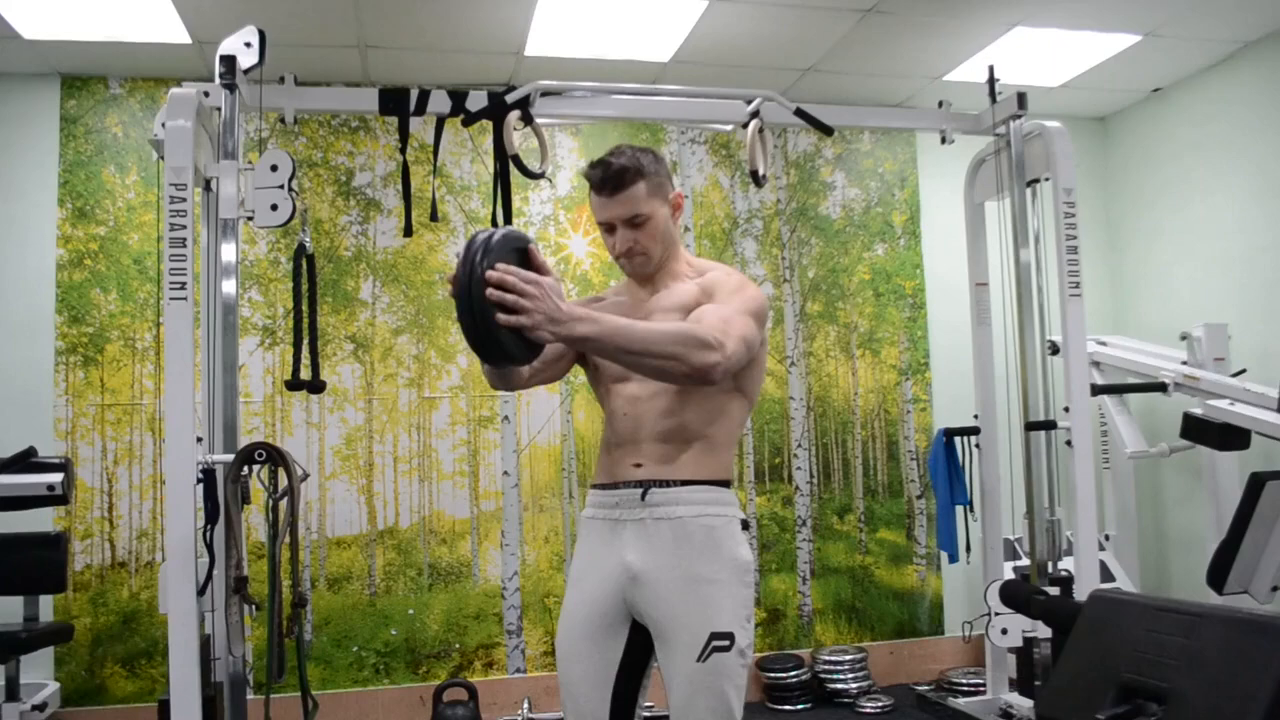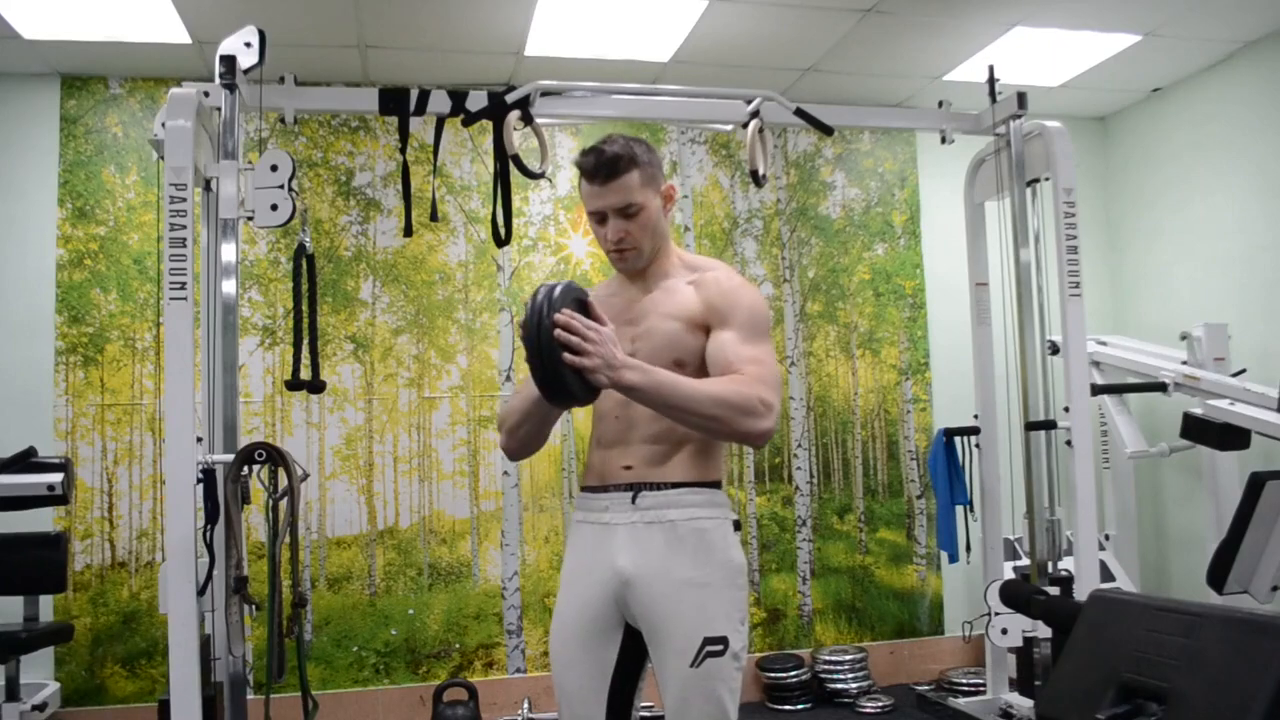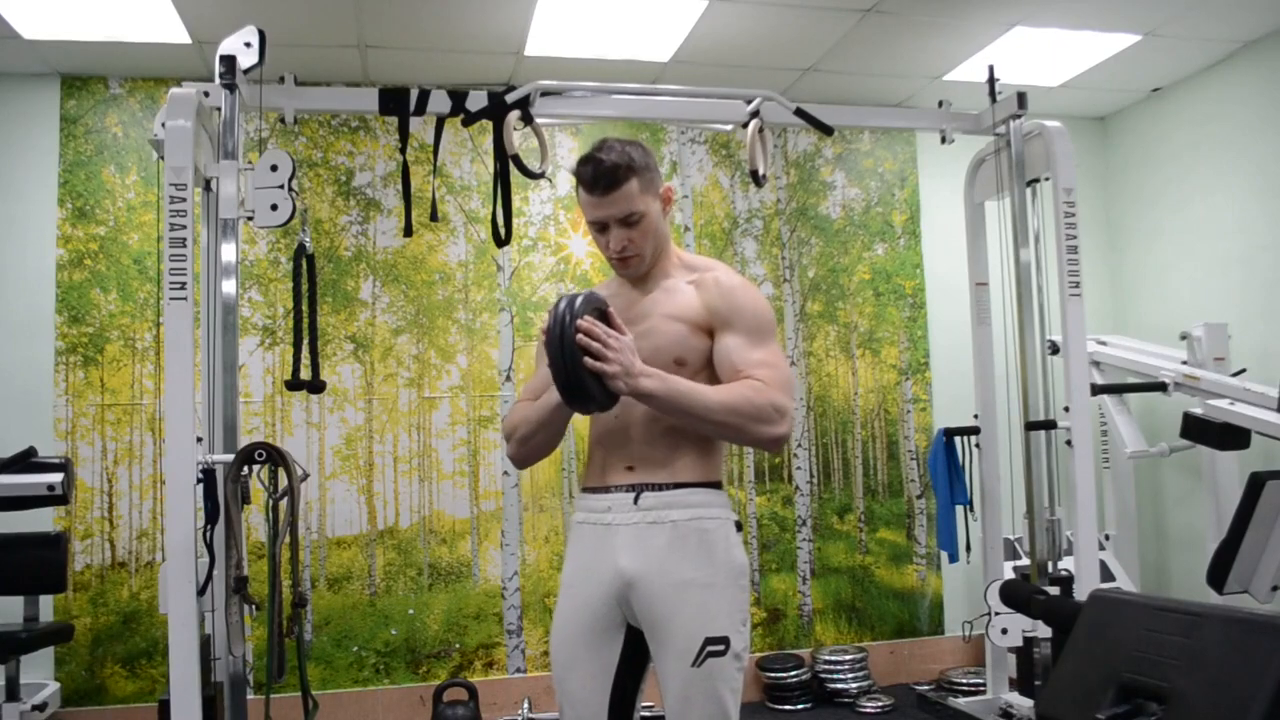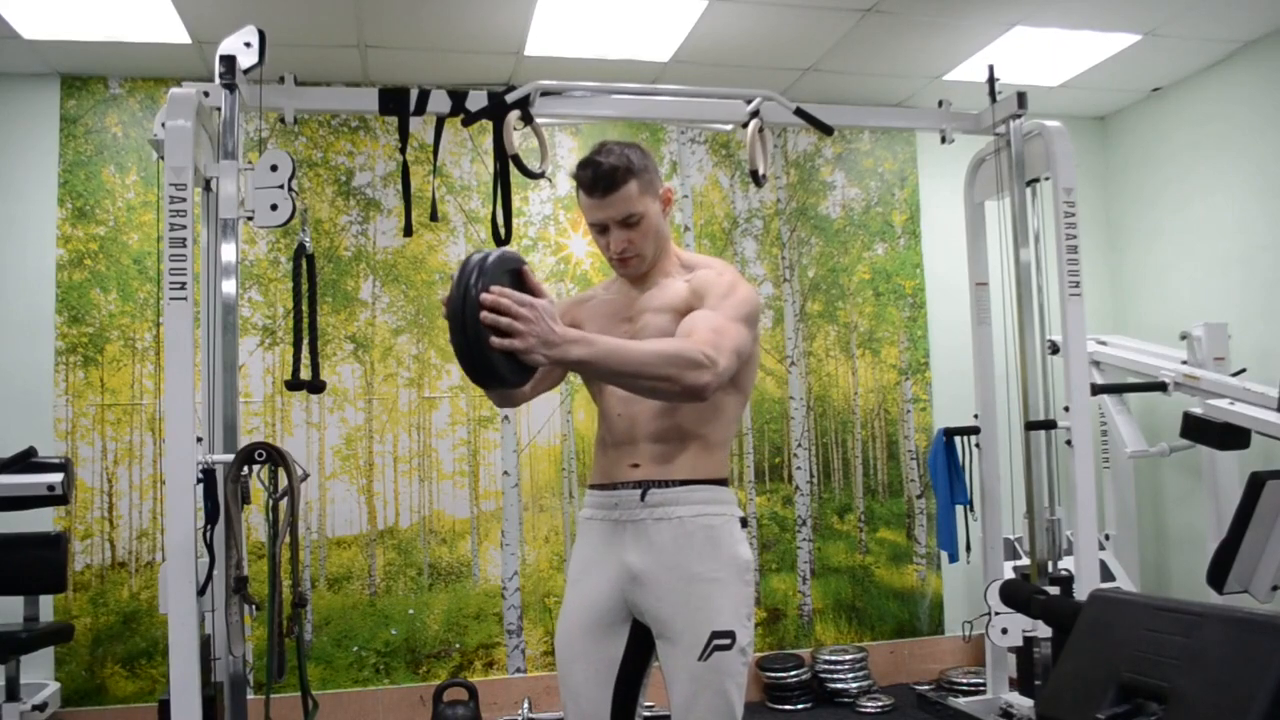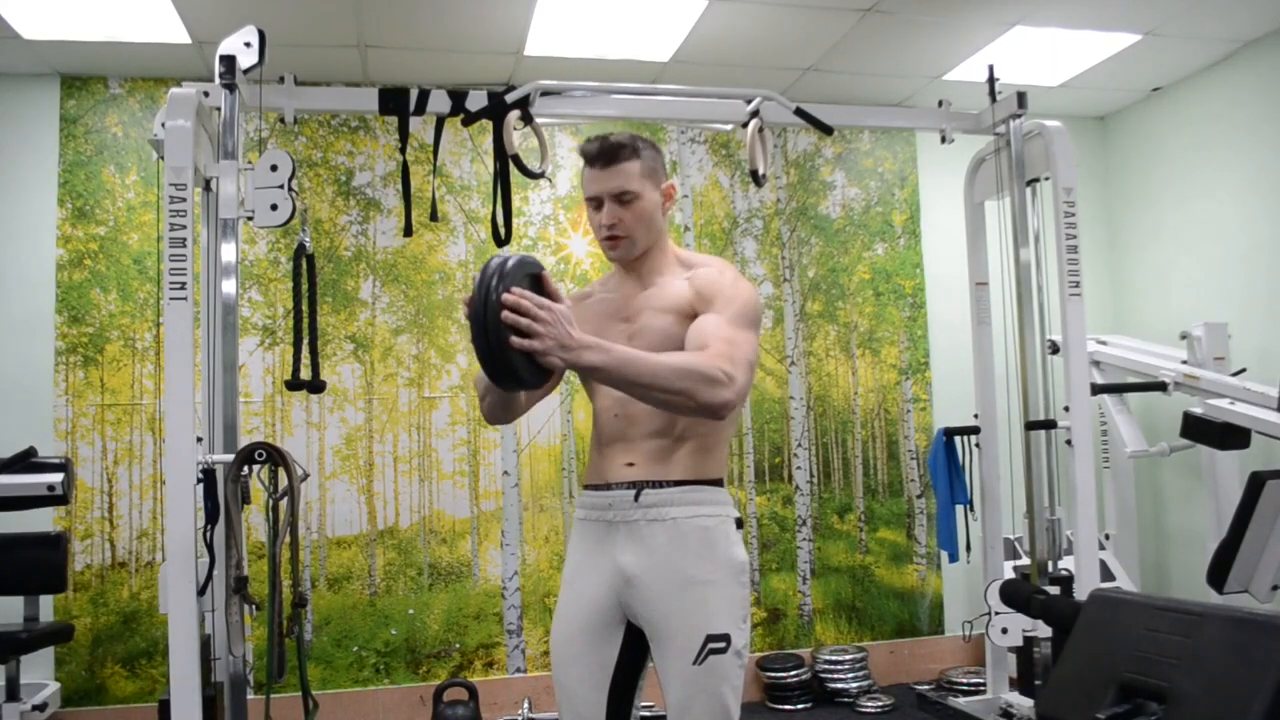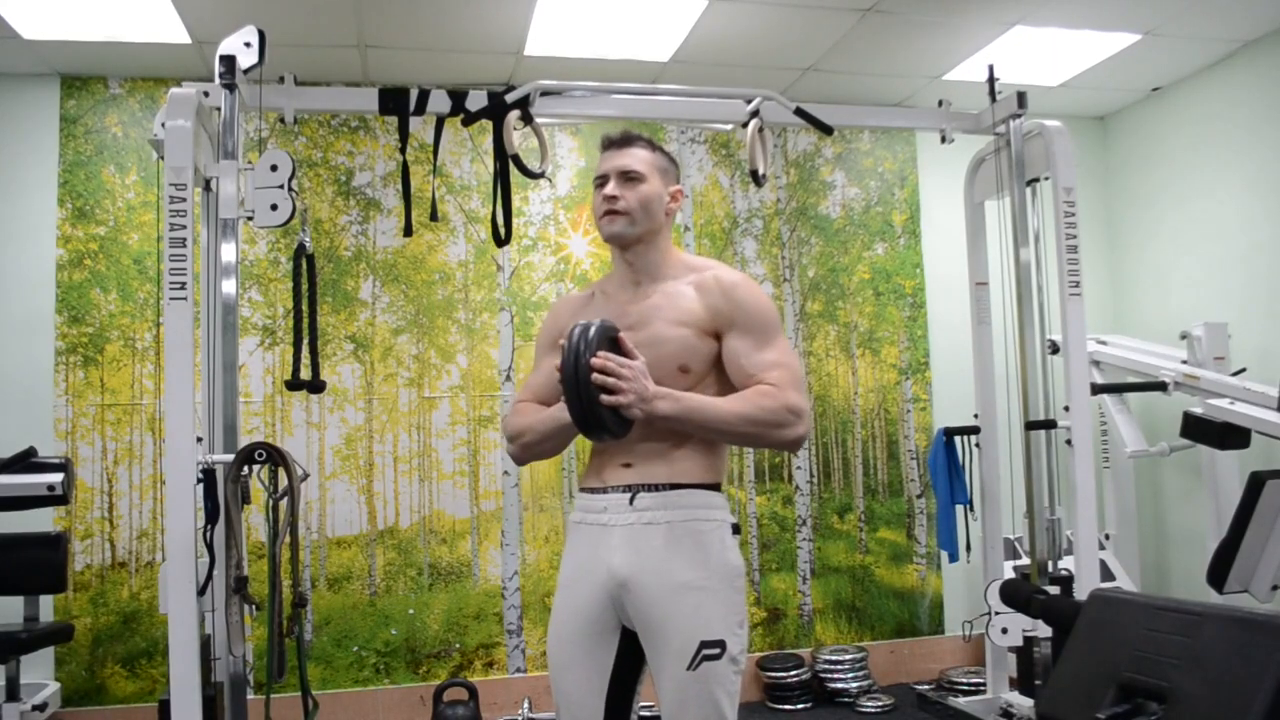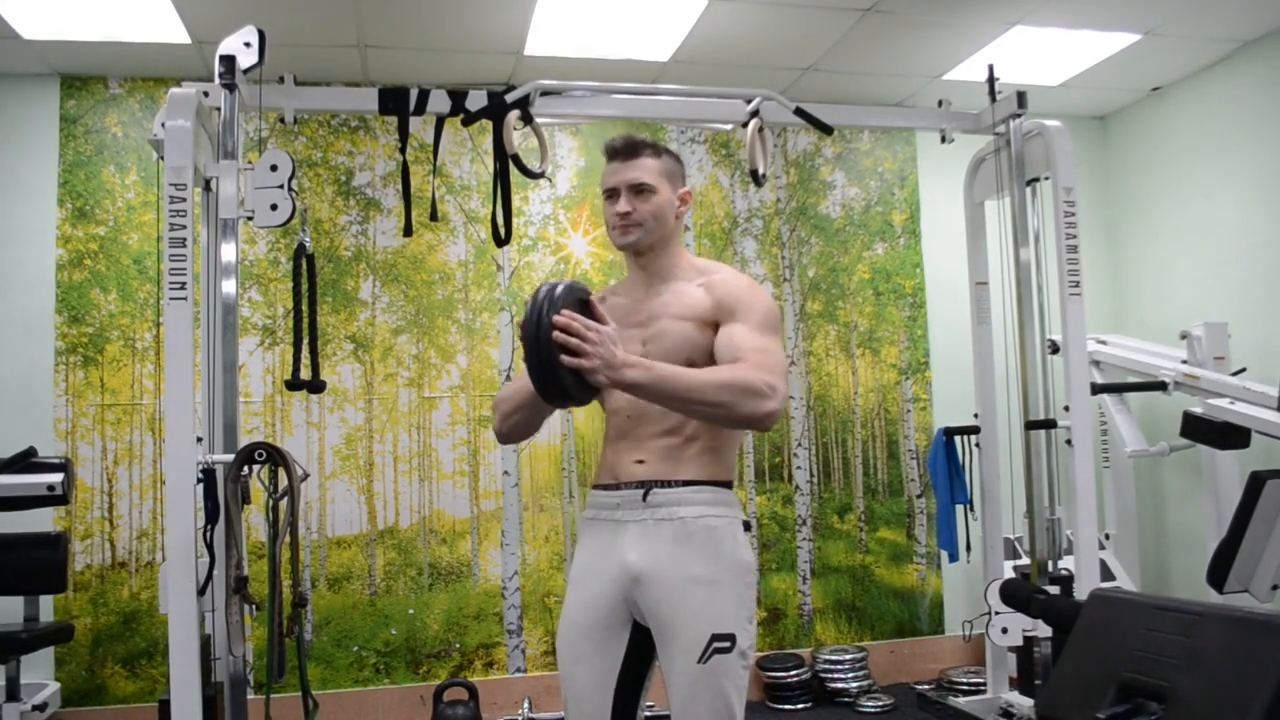
dt=0.7s
person 1, frame 1
left shoulder: (730, 291)
right shoulder: (595, 310)
left elbow: (706, 357)
right elbow: (514, 374)
left wrist: (571, 322)
right wrist: (500, 321)
left hip: (694, 529)
right hip: (603, 531)
person 1, frame 2
left shoulder: (722, 291)
right shoulder: (585, 313)
left elbow: (757, 414)
right elbow: (515, 440)
left wrist: (624, 371)
left hip: (687, 532)
right hip: (594, 535)
person 1, frame 3
left shoulder: (723, 293)
right shoulder: (582, 316)
left elbow: (772, 419)
right elbow: (519, 446)
left wrist: (640, 378)
left hip: (689, 532)
right hip: (594, 536)
person 1, frame 4
left shoulder: (719, 287)
right shoulder: (580, 309)
left elbow: (698, 372)
right elbow: (514, 390)
left wrist: (563, 344)
right wrist: (495, 344)
left hip: (692, 529)
right hip: (600, 531)
person 1, frame 5
left shoulder: (716, 286)
right shoulder: (575, 305)
left elbow: (720, 388)
right elbow: (496, 410)
left wrist: (584, 350)
right wrist: (507, 348)
left hip: (686, 529)
right hip: (595, 532)
person 1, frame 6
left shoulder: (723, 292)
right shoulder: (571, 313)
left elbow: (790, 416)
right elbow: (519, 436)
left wrist: (656, 401)
left hip: (686, 532)
right hip: (590, 534)
person 1, frame 7
left shoulder: (732, 293)
right shoulder: (589, 314)
left elbow: (760, 398)
right elbow: (507, 423)
left wrist: (624, 368)
left hip: (697, 529)
right hip: (604, 530)
